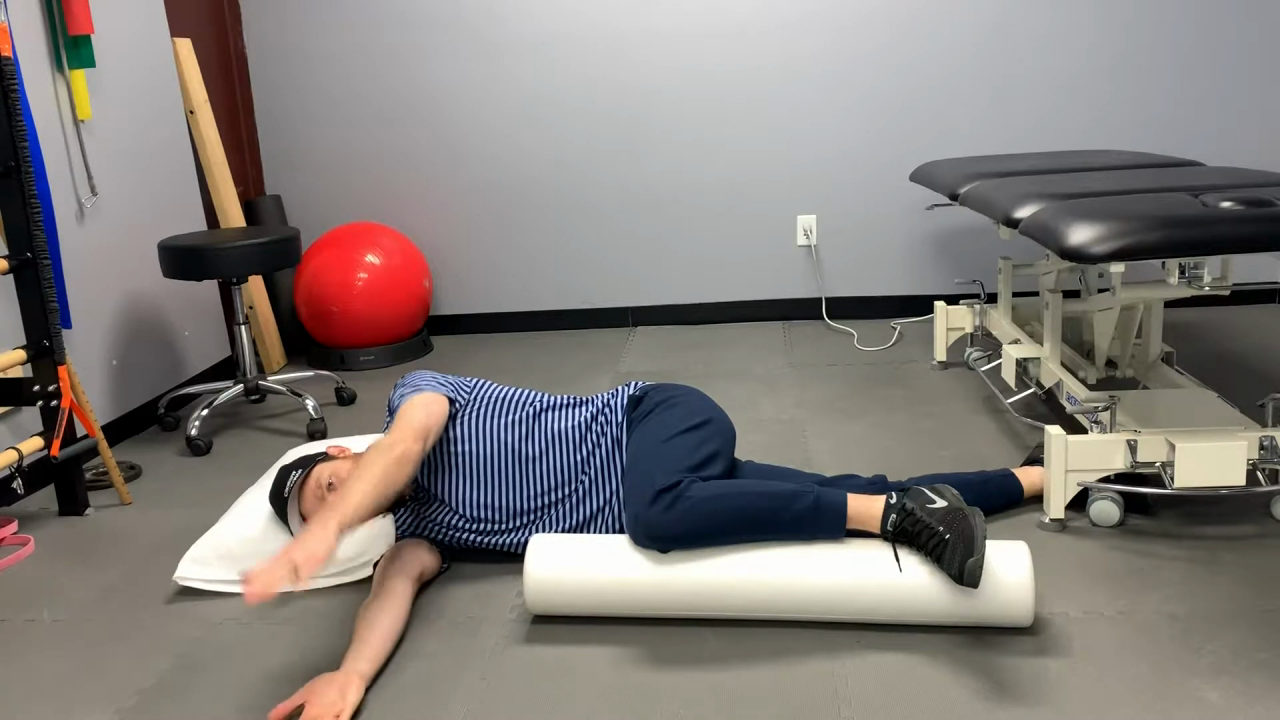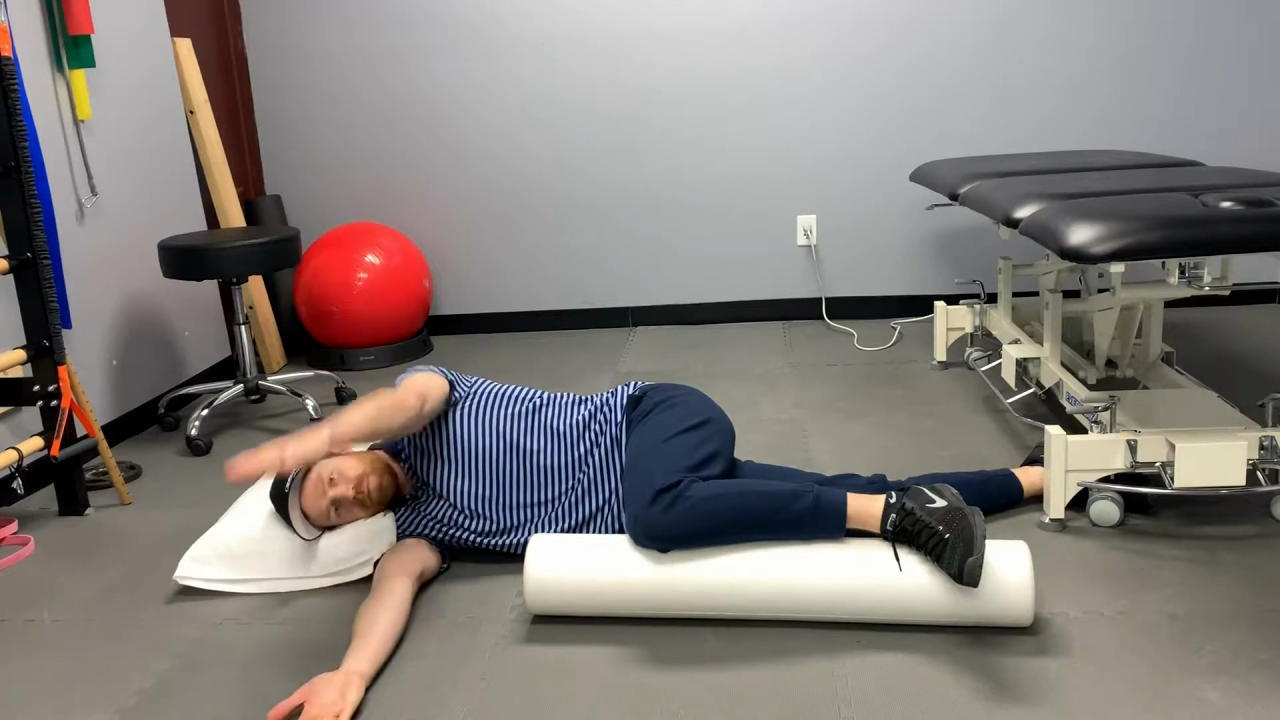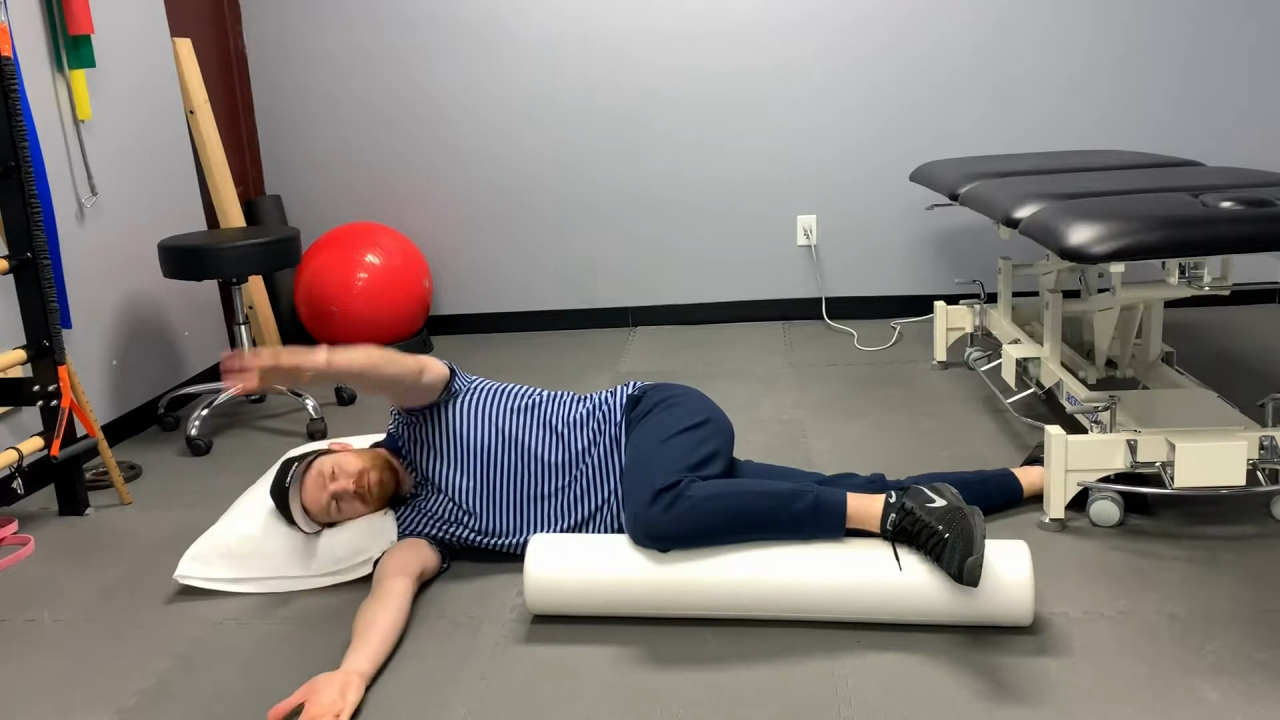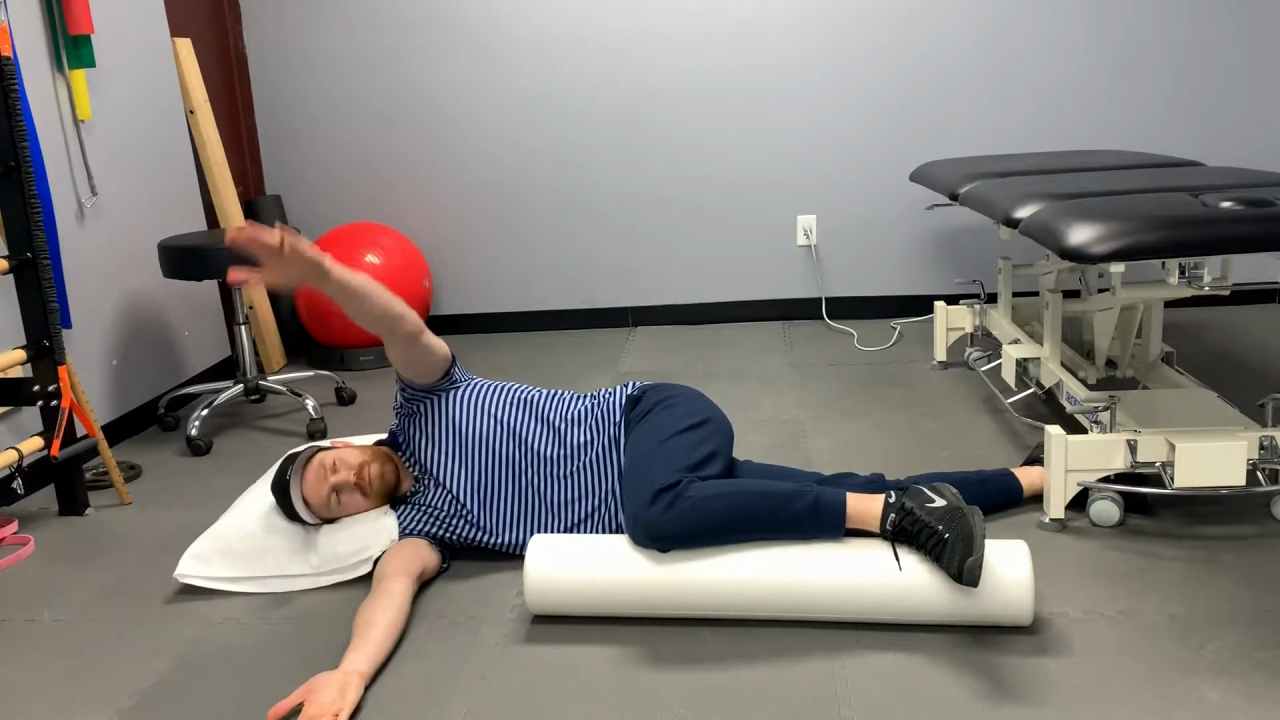
dt=0.1s
person 1, frame 1
left shoulder: (418, 407)
right shoulder: (423, 526)
left elbow: (403, 449)
right elbow: (396, 580)
left wrist: (318, 532)
left hip: (654, 420)
right hip: (646, 509)
left knee: (662, 510)
right knee: (845, 501)
left ankle: (897, 510)
right ankle: (1039, 474)
person 1, frame 2
left shoulder: (421, 413)
right shoulder: (421, 522)
left elbow: (403, 402)
right elbow: (396, 581)
left wrist: (311, 437)
left hip: (652, 419)
right hip: (647, 505)
left knee: (659, 511)
right knee: (844, 500)
left ankle: (896, 509)
right ankle: (1037, 474)
person 1, frame 3
left shoulder: (421, 424)
right shoulder: (425, 528)
left elbow: (409, 370)
right elbow: (395, 569)
left wrist: (307, 361)
left hip: (651, 426)
right hip: (635, 522)
right knee: (843, 495)
left ankle: (897, 508)
right ankle: (1034, 477)
person 1, frame 4
left shoulder: (425, 402)
right shoulder: (422, 518)
left elbow: (401, 325)
right elbow: (393, 587)
left wrist: (313, 271)
left hip: (652, 417)
right hip: (650, 512)
left knee: (663, 510)
right knee: (844, 495)
left ankle: (896, 509)
right ankle: (1040, 479)
